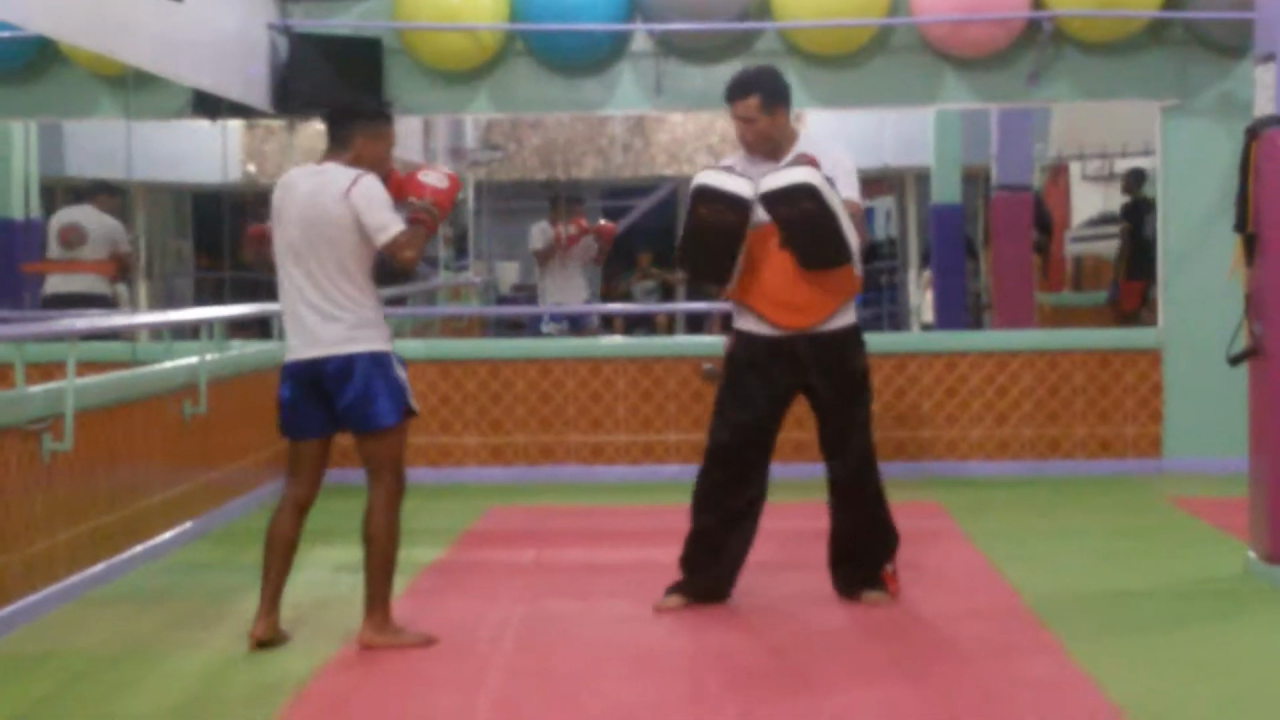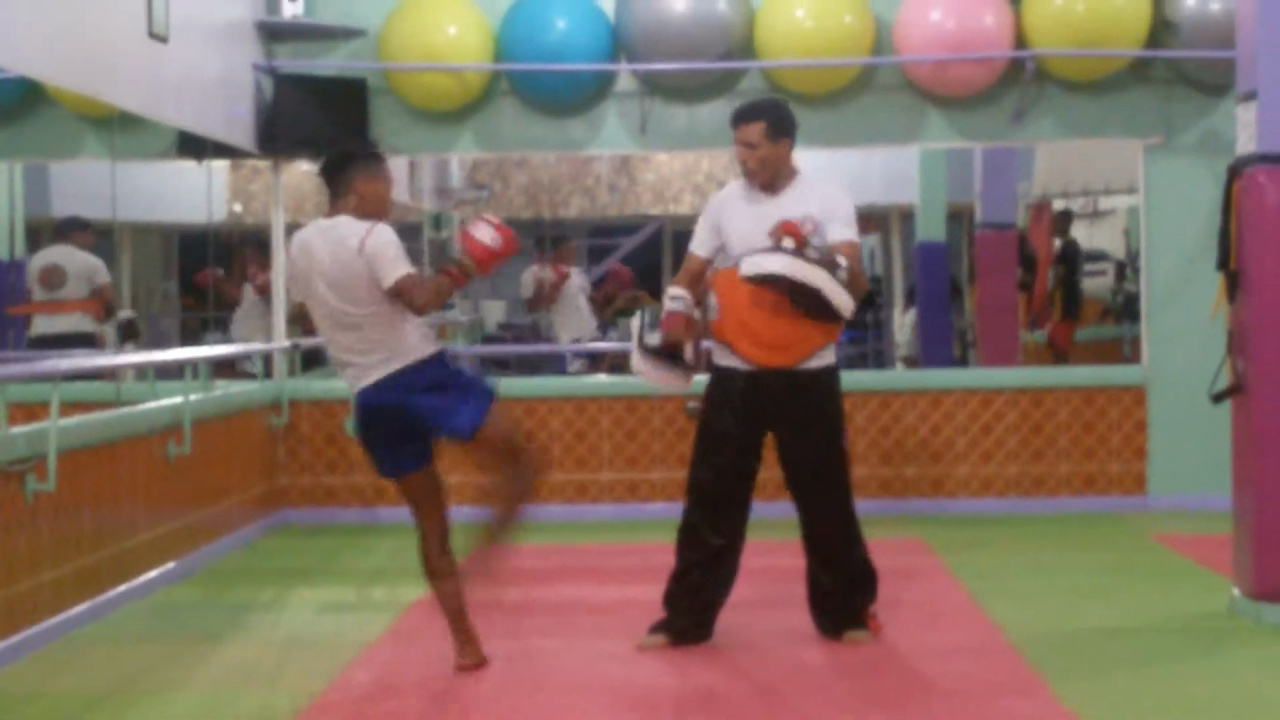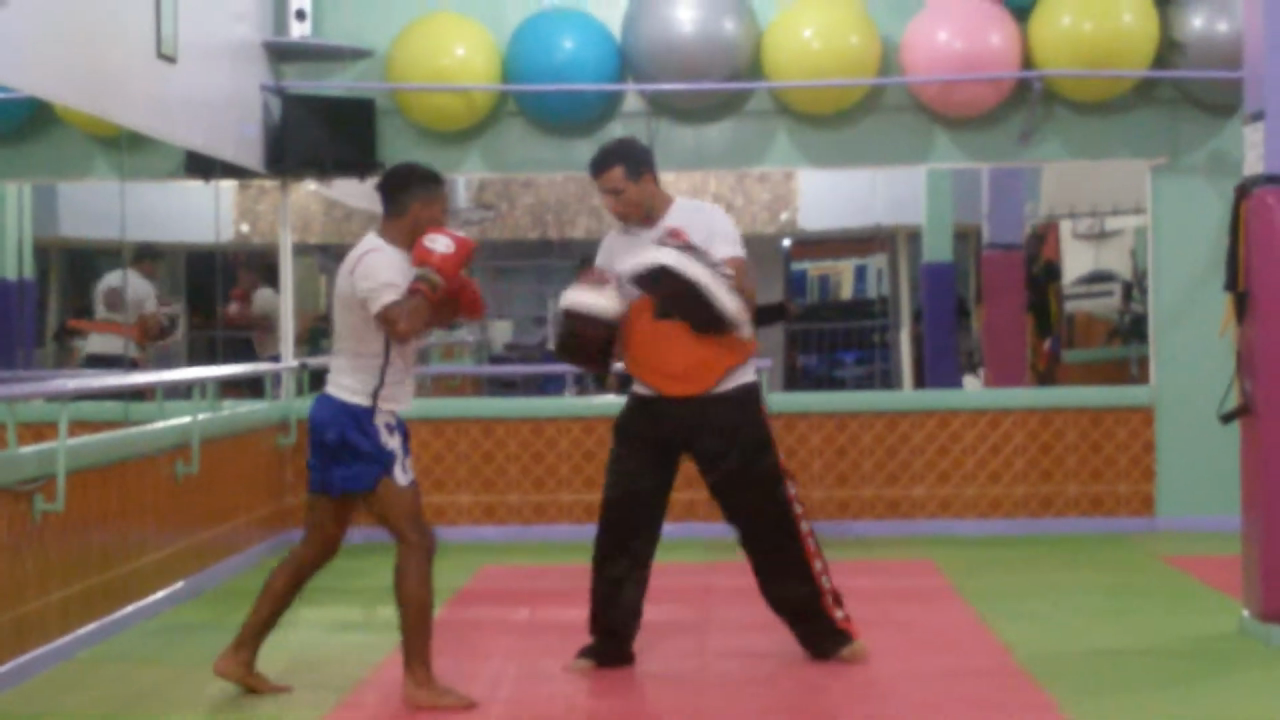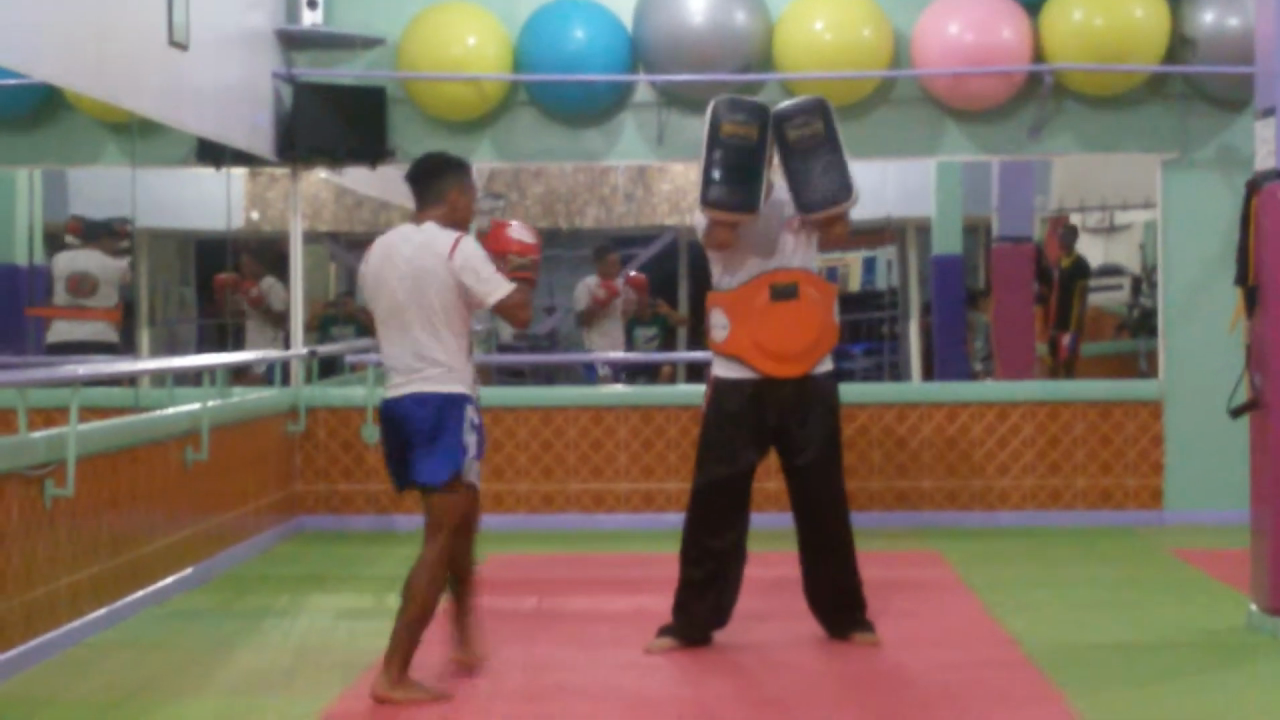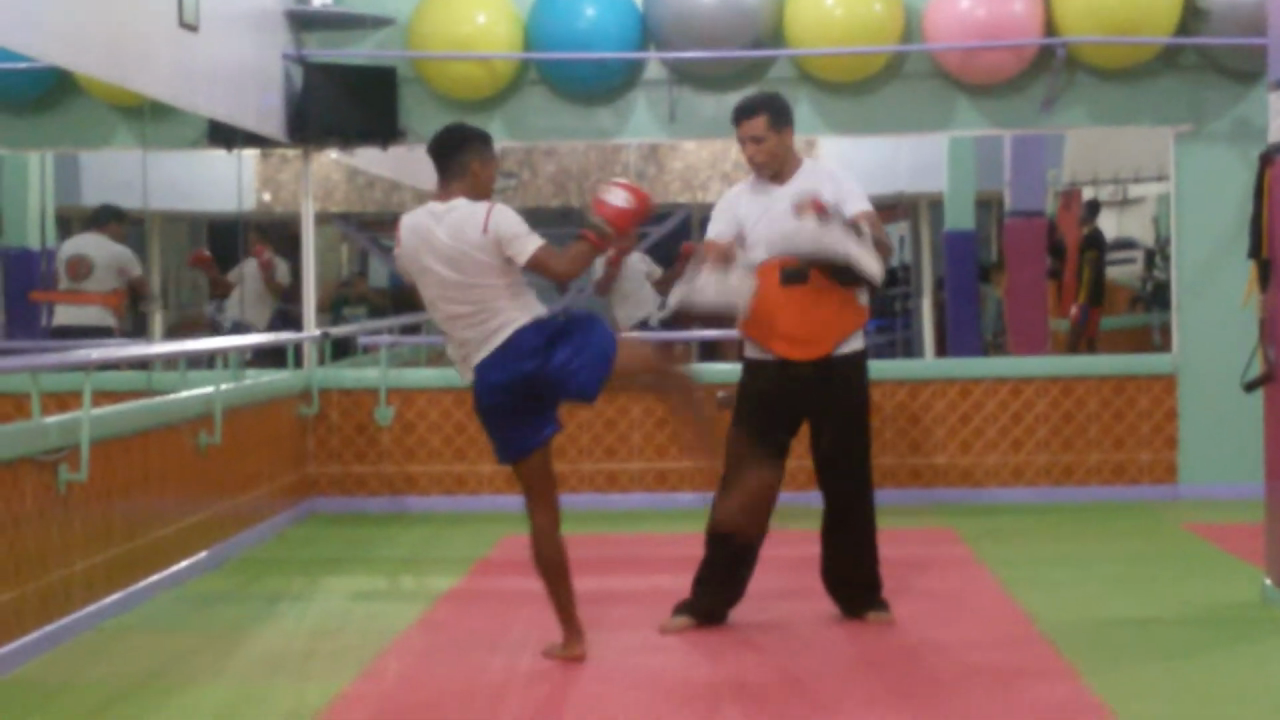
dt=1s
person 1, frame 1
left shoulder: (828, 162)
right shoulder: (729, 173)
left elbow: (854, 244)
left hip: (831, 336)
right hip: (758, 339)
left knee: (852, 460)
right knee: (730, 458)
left ankle: (865, 571)
right ankle: (703, 577)
person 1, frame 2
left shoulder: (827, 201)
right shoulder: (723, 203)
left elbow: (856, 286)
right elbow: (689, 276)
left wrist: (813, 250)
right wrist: (674, 314)
left hip: (807, 376)
right hip: (734, 375)
left knee: (826, 500)
right knee: (713, 497)
left ankle: (844, 610)
right ankle: (687, 616)
person 1, frame 3
left shoulder: (704, 220)
right shoulder: (615, 243)
left elbow: (742, 294)
left hip: (725, 395)
right hip: (652, 401)
left knee: (767, 513)
right knee: (622, 518)
left ankle: (825, 629)
right ankle: (610, 642)
person 1, frame 4
left shoulder: (800, 202)
right shoulder: (713, 213)
left elbow: (836, 231)
right elbow: (722, 236)
right wrist: (729, 178)
left hip: (809, 379)
right hip: (738, 382)
left knee: (823, 501)
right knee: (715, 501)
left ankle: (843, 615)
right ankle: (693, 621)
person 1, frame 5
left shoulder: (832, 183)
right shoulder: (738, 198)
left elbow: (875, 242)
right elbow: (711, 259)
left wrist: (841, 230)
left hip: (837, 358)
right hip: (768, 363)
left knee: (848, 482)
right knee: (744, 482)
left ankle: (858, 594)
right ankle: (709, 600)
person 2, frame 1
left shoulder: (286, 186)
right shoulder: (362, 185)
right elbow: (406, 253)
right wrist: (426, 220)
left hip: (302, 356)
right hip: (360, 352)
left knee: (299, 489)
right knee: (386, 485)
left ankle: (267, 615)
right ankle: (377, 622)
person 2, frame 2
left shoulder: (299, 246)
right shoulder: (370, 237)
left elbow: (307, 315)
right elbow: (418, 299)
right wrist: (464, 269)
left hip: (371, 395)
right hip: (420, 374)
left knee: (430, 517)
right knee: (522, 461)
left ankle: (466, 643)
person 2, frame 3
left shoulder: (387, 257)
right shoulder: (378, 261)
left elbow: (408, 324)
right elbow: (397, 326)
left wrist: (440, 303)
right wrist: (431, 282)
left hip: (345, 414)
right hip: (358, 418)
left knee: (317, 546)
right knee: (417, 543)
left ankle: (238, 656)
right ankle: (421, 682)
person 2, frame 4
left shoulder: (377, 251)
right shoulder: (460, 248)
right elbow: (519, 314)
right wrist: (523, 277)
left hip: (397, 402)
right hip: (443, 403)
left knee: (458, 523)
right knee: (444, 539)
left ankle: (464, 640)
right ankle: (392, 674)
person 2, frame 5
left shoulder: (406, 228)
right shoulder: (491, 218)
right elbow: (564, 267)
right wrist: (601, 236)
left hip: (490, 379)
right hip: (540, 342)
left knee: (542, 507)
right knee: (657, 365)
left ankle: (571, 633)
right ankle: (710, 441)
